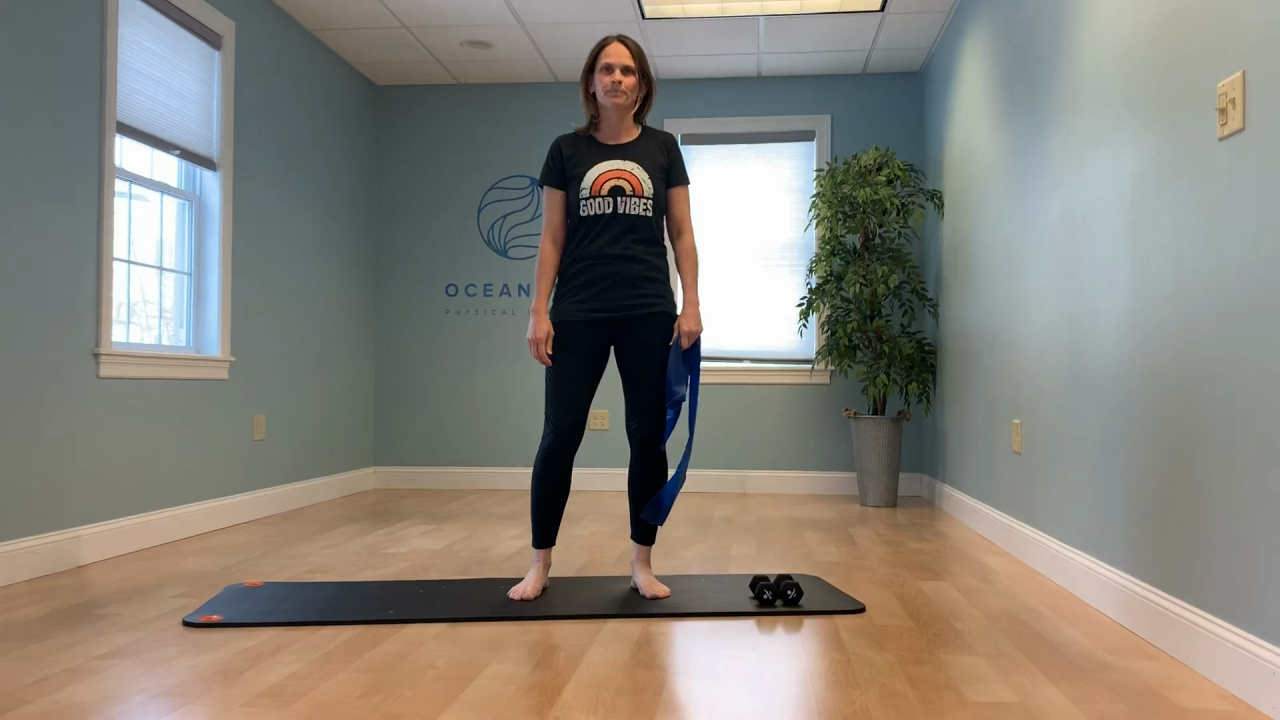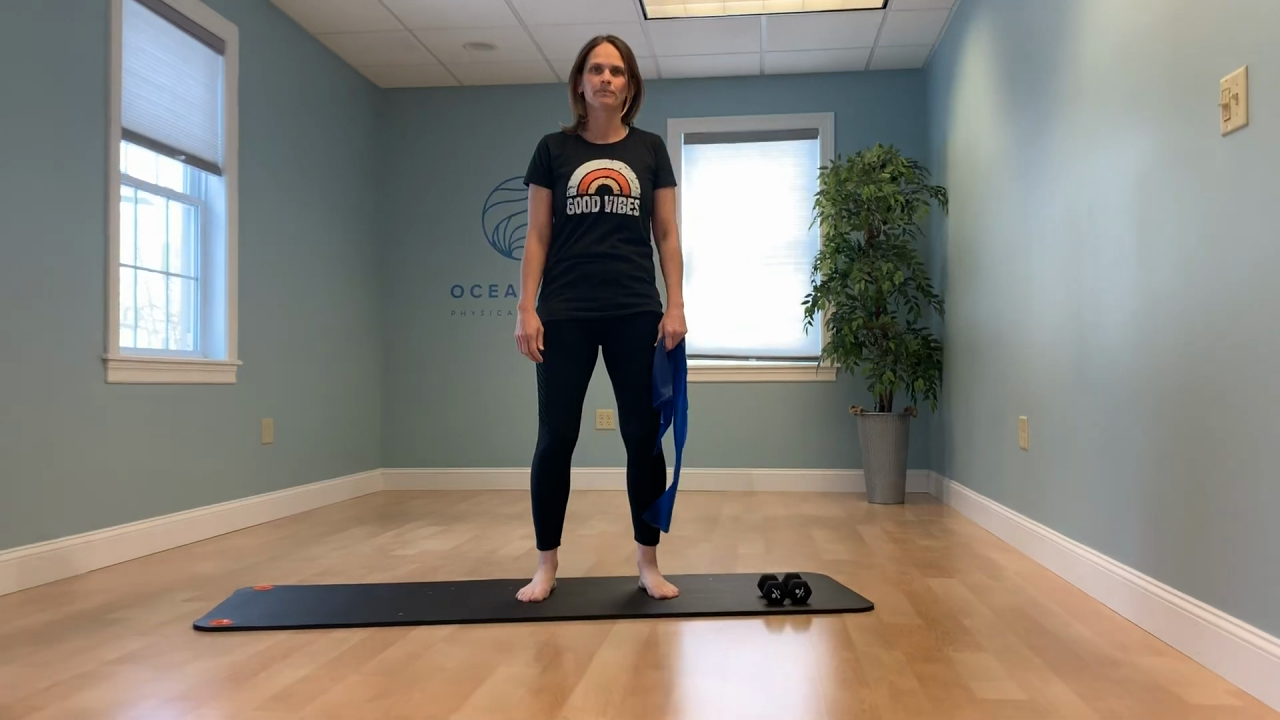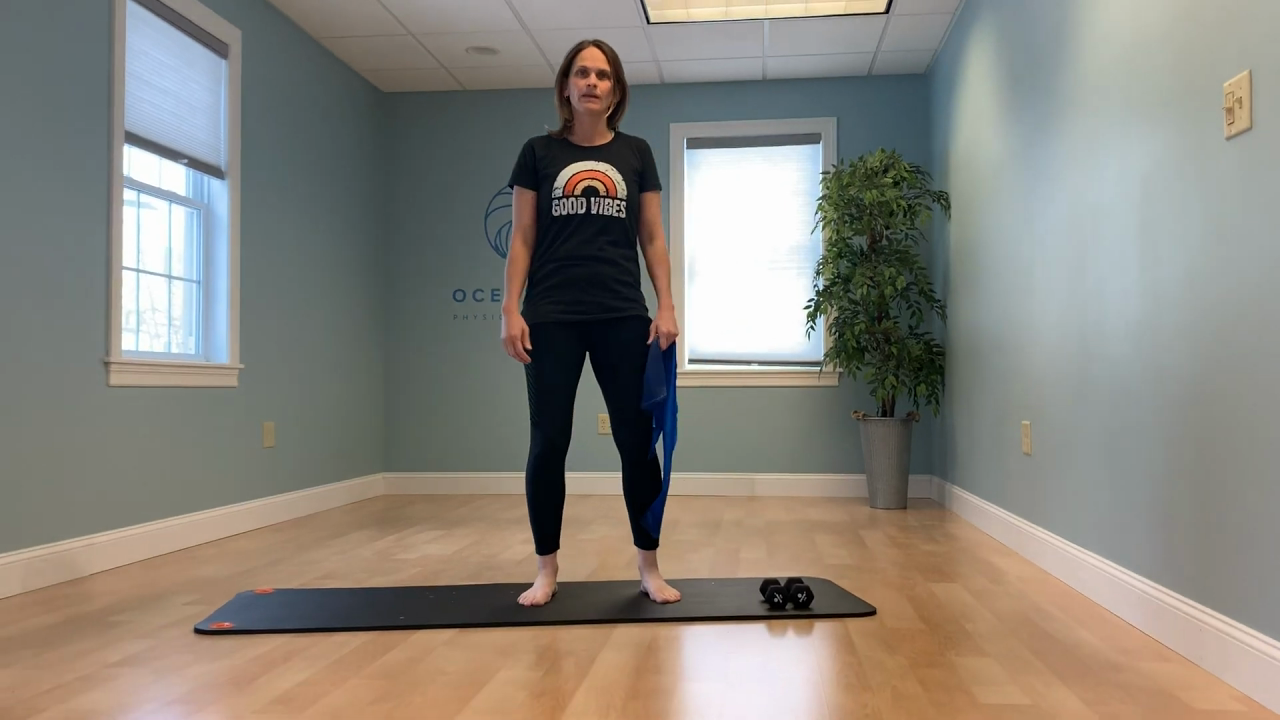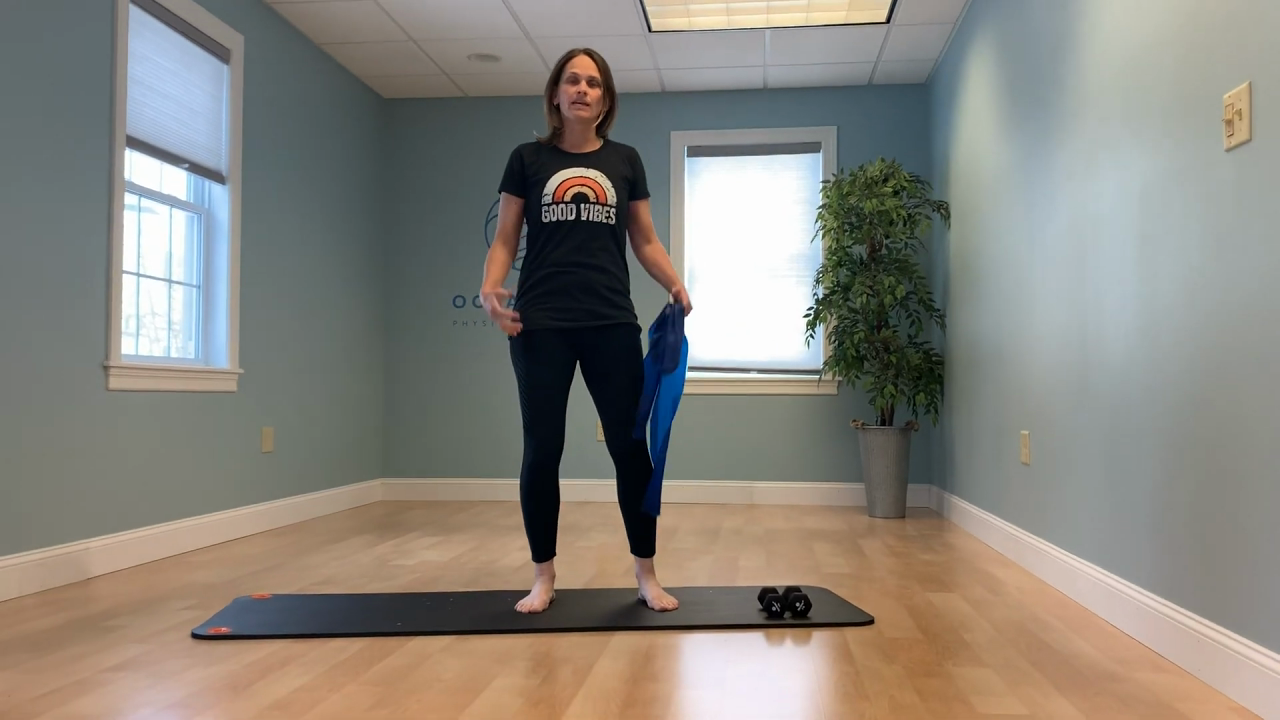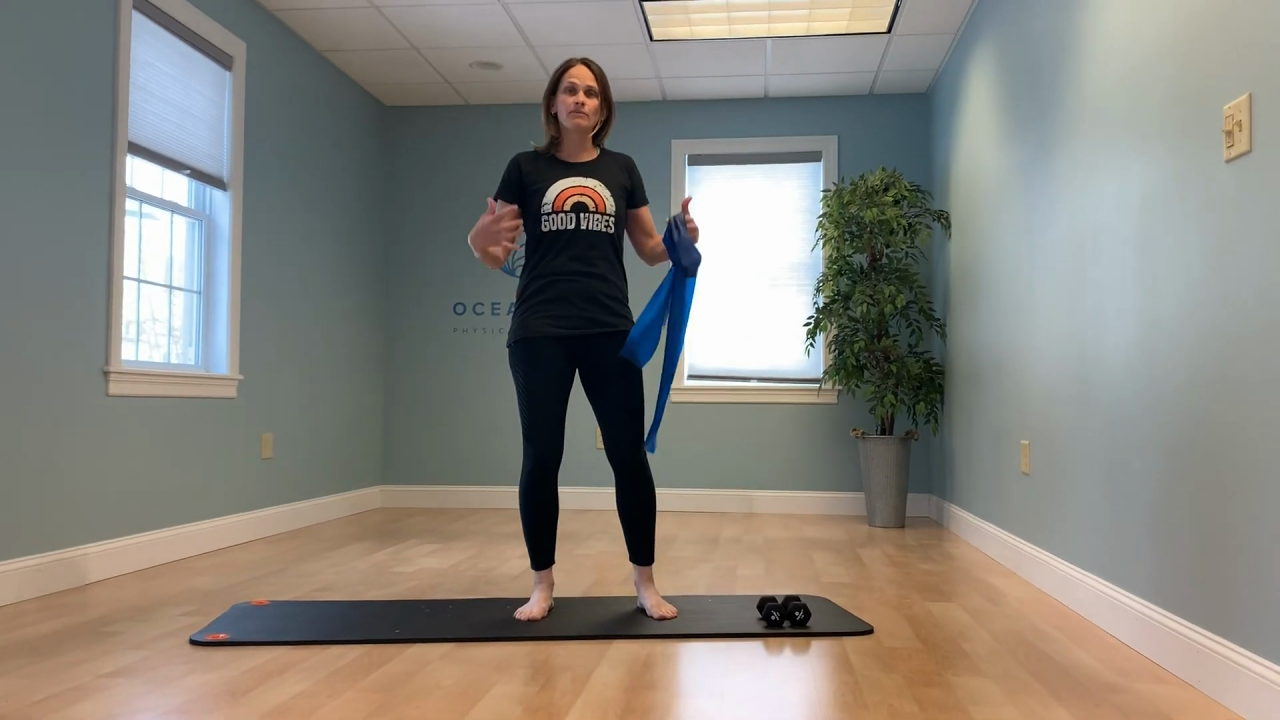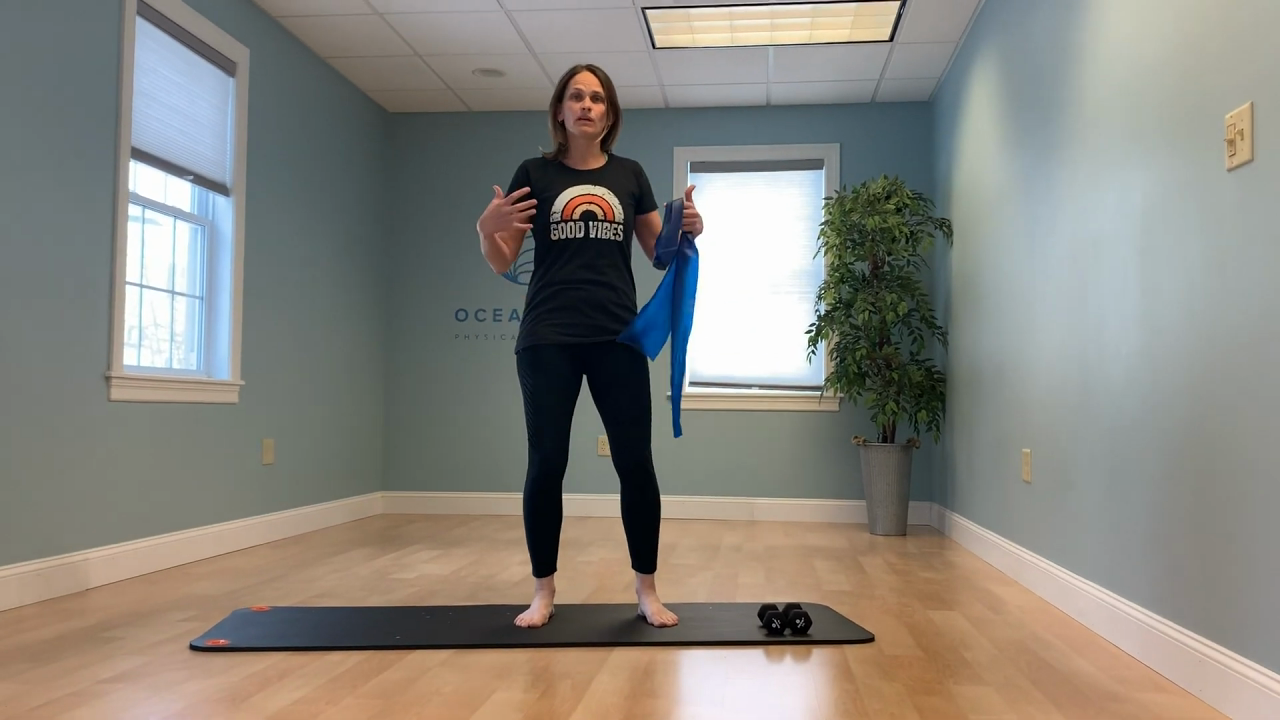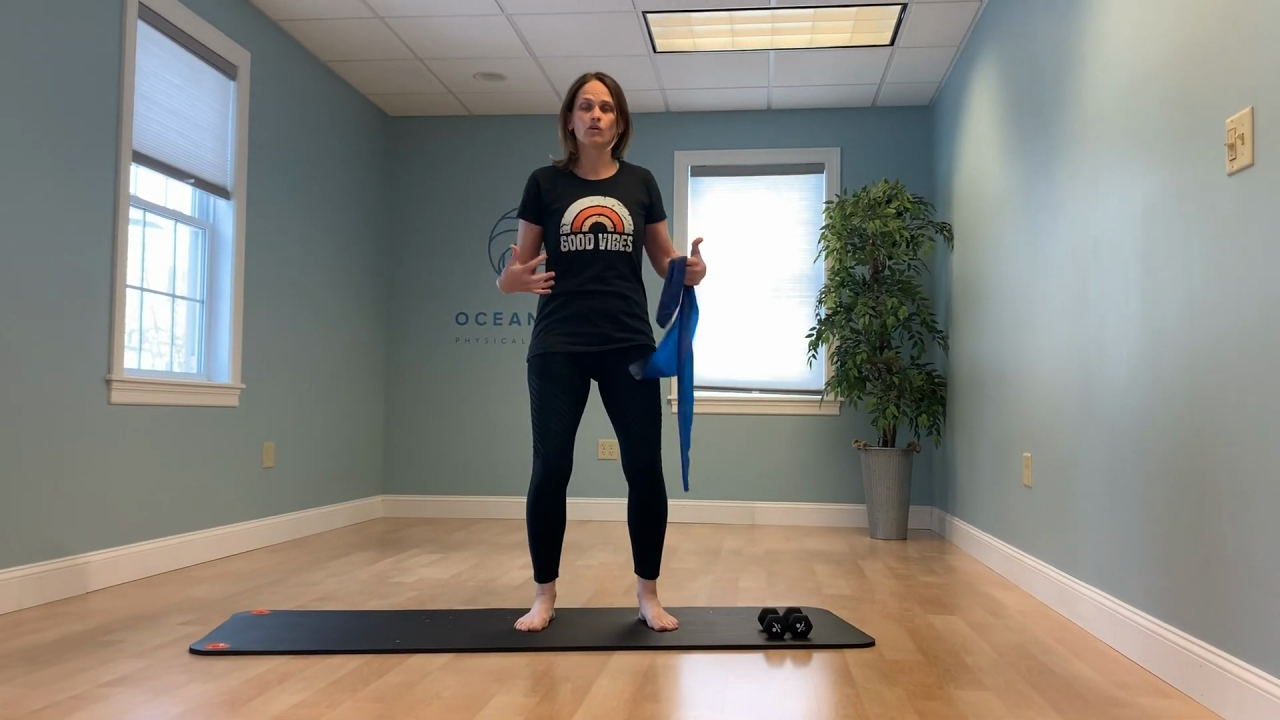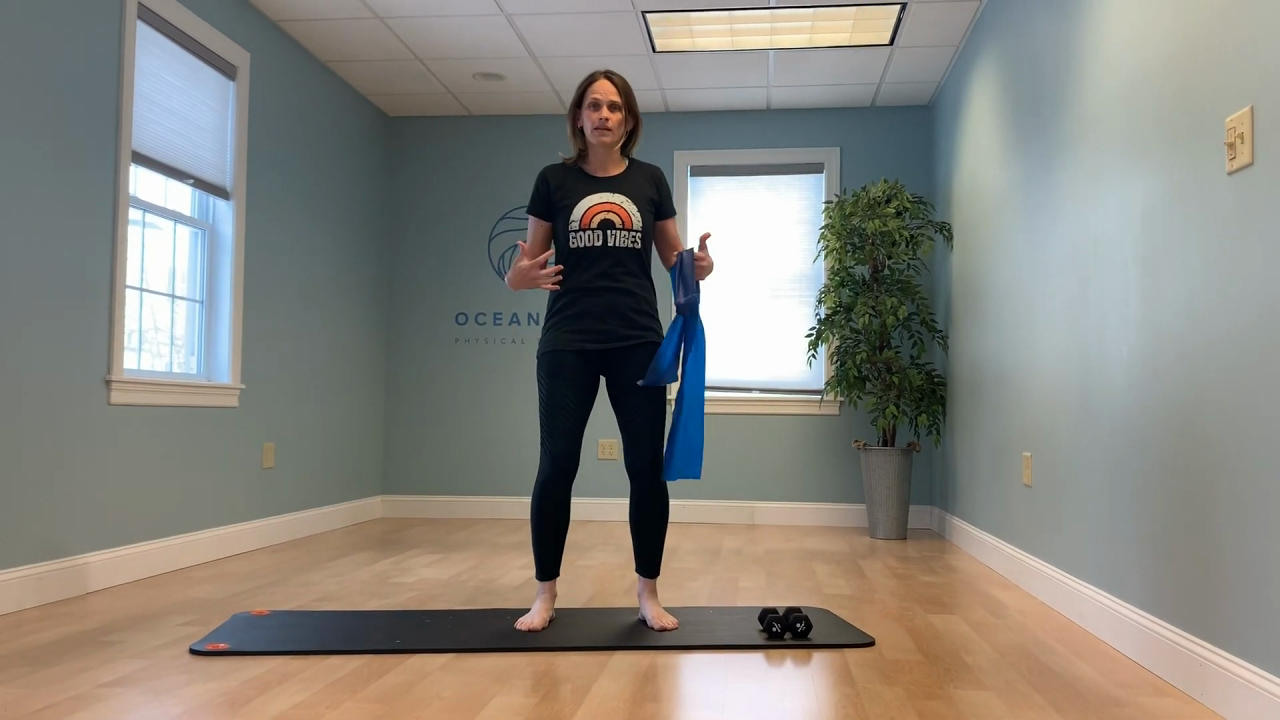
dt=0.3s
person 1, frame 1
left shoulder: (663, 148)
right shoulder: (566, 150)
left elbow: (681, 233)
right elbow: (552, 238)
left wrist: (690, 304)
right wrist: (539, 311)
left hip: (648, 314)
right hip: (577, 315)
left knee: (648, 438)
right knee: (560, 437)
left ankle: (642, 564)
right ankle: (540, 564)
person 1, frame 2
left shoulder: (650, 149)
right shoulder: (553, 149)
left elbow: (667, 235)
right elbow: (538, 236)
left wrist: (675, 306)
right wrist: (527, 308)
left hip: (635, 313)
right hip: (565, 313)
left knee: (643, 438)
right knee: (555, 439)
left ankle: (648, 563)
right ankle: (546, 565)
person 1, frame 3
left shoulder: (636, 153)
right shoulder: (539, 152)
left elbow: (652, 238)
right elbow: (522, 238)
left wrist: (667, 307)
right wrist: (510, 309)
left hip: (623, 316)
right hip: (551, 317)
left knee: (637, 439)
right knee: (548, 443)
left ankle: (649, 567)
right ankle: (546, 570)
person 1, frame 4
left shoulder: (625, 160)
right shoulder: (527, 158)
left elbow: (645, 241)
right elbow: (504, 240)
left wrist: (674, 284)
right wrist: (490, 287)
left hip: (612, 322)
right hip: (540, 323)
left knee: (631, 446)
right knee: (541, 450)
left ankle: (647, 575)
right ankle: (543, 577)
person 1, frame 5
left shoulder: (621, 169)
right shoulder: (525, 167)
left elbow: (650, 250)
right elbow: (496, 255)
left wrist: (682, 237)
right wrist: (479, 238)
left hip: (610, 330)
right hip: (540, 330)
left knee: (629, 454)
right knee: (541, 456)
left ankle: (645, 583)
right ankle: (542, 585)
person 1, frame 6
left shoulder: (630, 174)
right shoulder: (534, 173)
left elbow: (659, 253)
right elbow: (501, 261)
left wrist: (687, 231)
right wrist: (487, 227)
left hip: (617, 336)
right hip: (548, 337)
left knee: (635, 461)
right knee: (546, 463)
left ankle: (647, 590)
right ankle: (543, 591)
person 1, frame 7
left shoulder: (641, 183)
right shoulder: (544, 183)
left elbow: (662, 259)
right elbow: (522, 263)
left wrist: (689, 270)
right wrist: (513, 278)
left hip: (629, 345)
right hip: (558, 346)
left knee: (645, 468)
right knee: (550, 469)
left ankle: (648, 595)
right ankle: (544, 595)
person 1, frame 8
left shoulder: (650, 180)
right shoulder: (554, 180)
left elbow: (672, 255)
right elbow: (531, 258)
left wrist: (698, 265)
right wrist: (521, 275)
left hip: (637, 342)
right hip: (567, 343)
left knee: (647, 467)
right knee: (557, 465)
left ankle: (648, 595)
right ankle: (545, 595)
